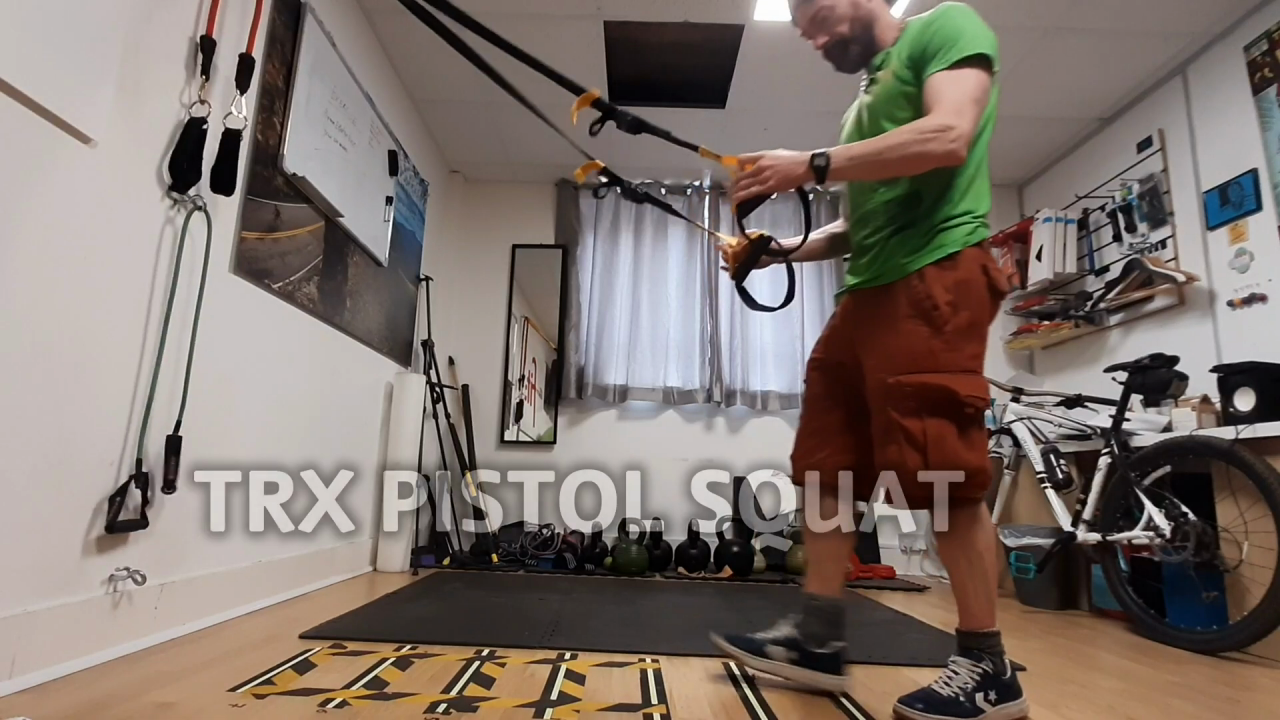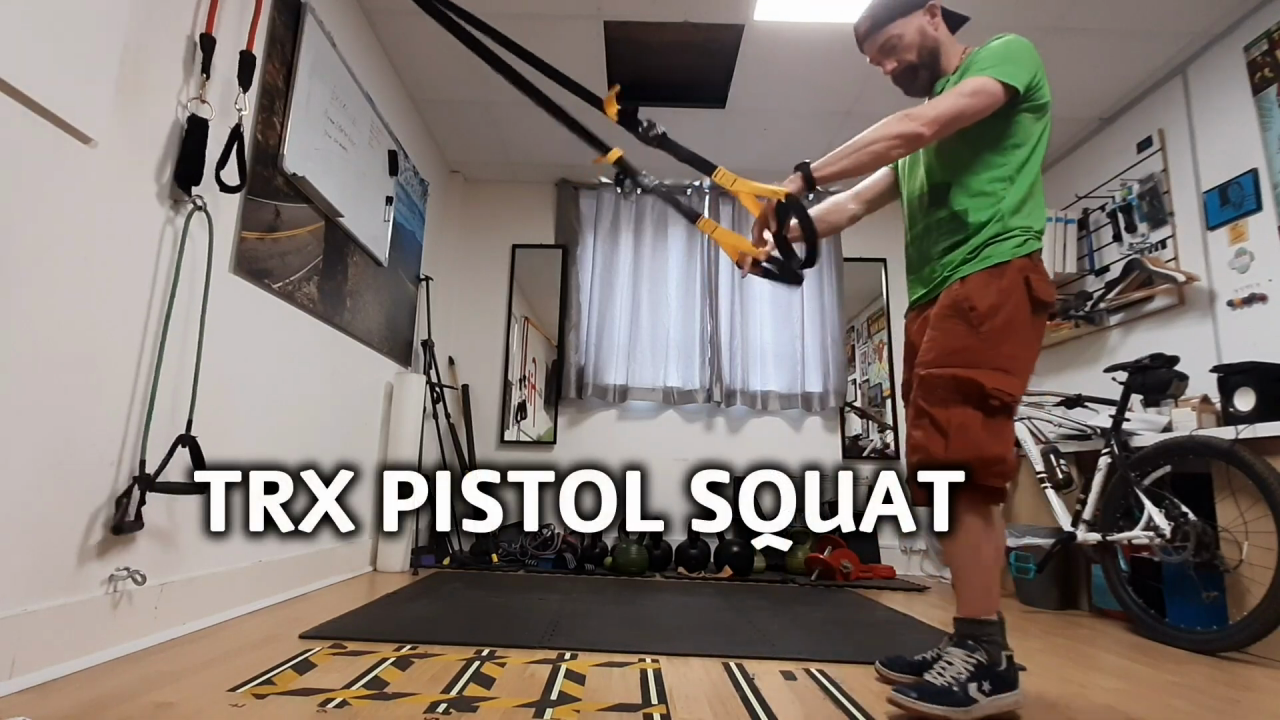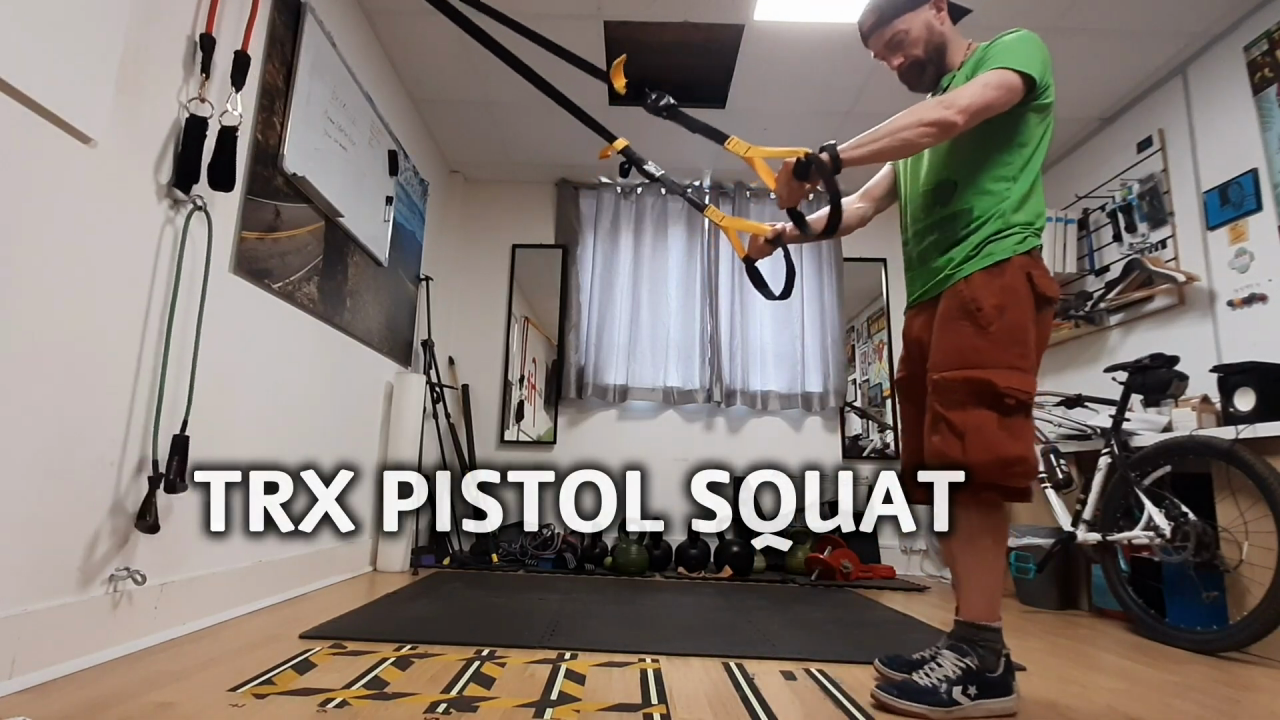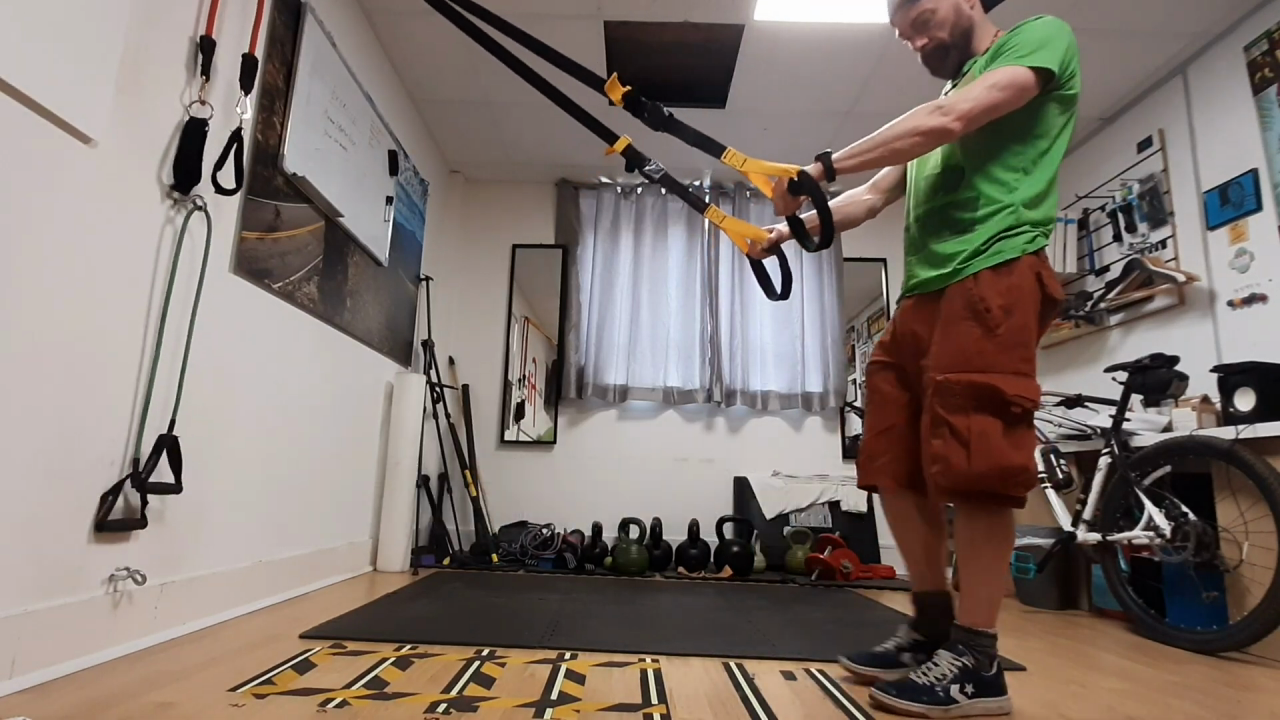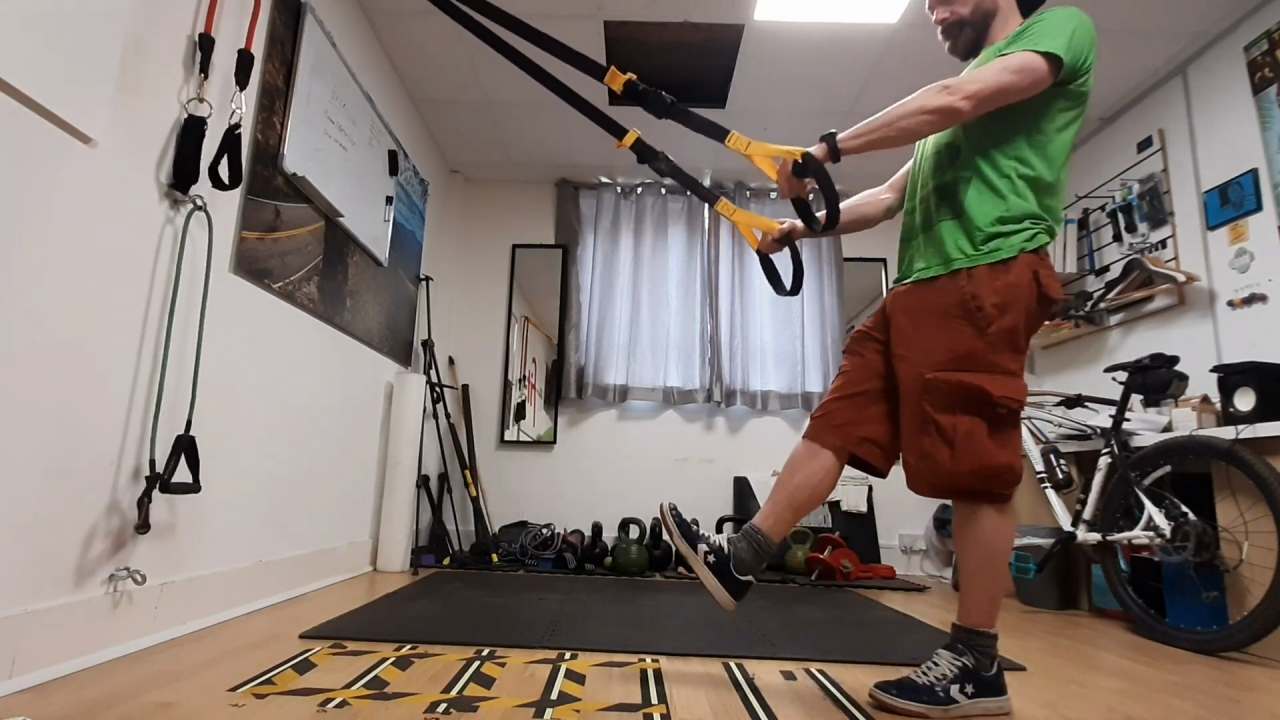
dt=1s
person 1, frame 1
right shoulder: (869, 97)
left elbow: (949, 138)
left wrist: (810, 165)
right wrist: (782, 250)
left hip: (934, 281)
right hip: (867, 294)
left knee: (943, 471)
right knee: (828, 463)
right ankle: (816, 637)
person 1, frame 2
right shoulder: (926, 134)
left elbow: (915, 128)
right elbow: (852, 206)
left wrist: (804, 175)
right wrist: (776, 236)
left hip: (991, 280)
right hip: (932, 300)
left knee: (959, 457)
right knee: (946, 471)
left ankle: (982, 657)
right ankle: (981, 643)
person 1, frame 3
right shoulder: (919, 130)
left elbow: (950, 115)
right elbow: (861, 206)
left wrist: (825, 157)
right wrist: (789, 231)
left hip: (991, 279)
right hip: (930, 299)
left knee: (973, 460)
right knee: (940, 471)
right ankle: (974, 642)
person 1, frame 4
right shoulder: (944, 101)
left elbow: (947, 121)
right elbow: (873, 197)
left wrist: (822, 166)
right wrist: (793, 231)
left hip: (994, 283)
right hip: (923, 297)
left knee: (972, 471)
right knee: (896, 468)
left ankle: (976, 662)
right ankle: (933, 629)
person 1, frame 5
right shoulder: (964, 97)
left elbow: (953, 101)
right elbow: (892, 196)
left wrist: (828, 148)
right wrist: (804, 226)
left hip: (986, 281)
right hip: (919, 289)
left knee: (975, 471)
right knee: (834, 427)
right ankle: (739, 560)
